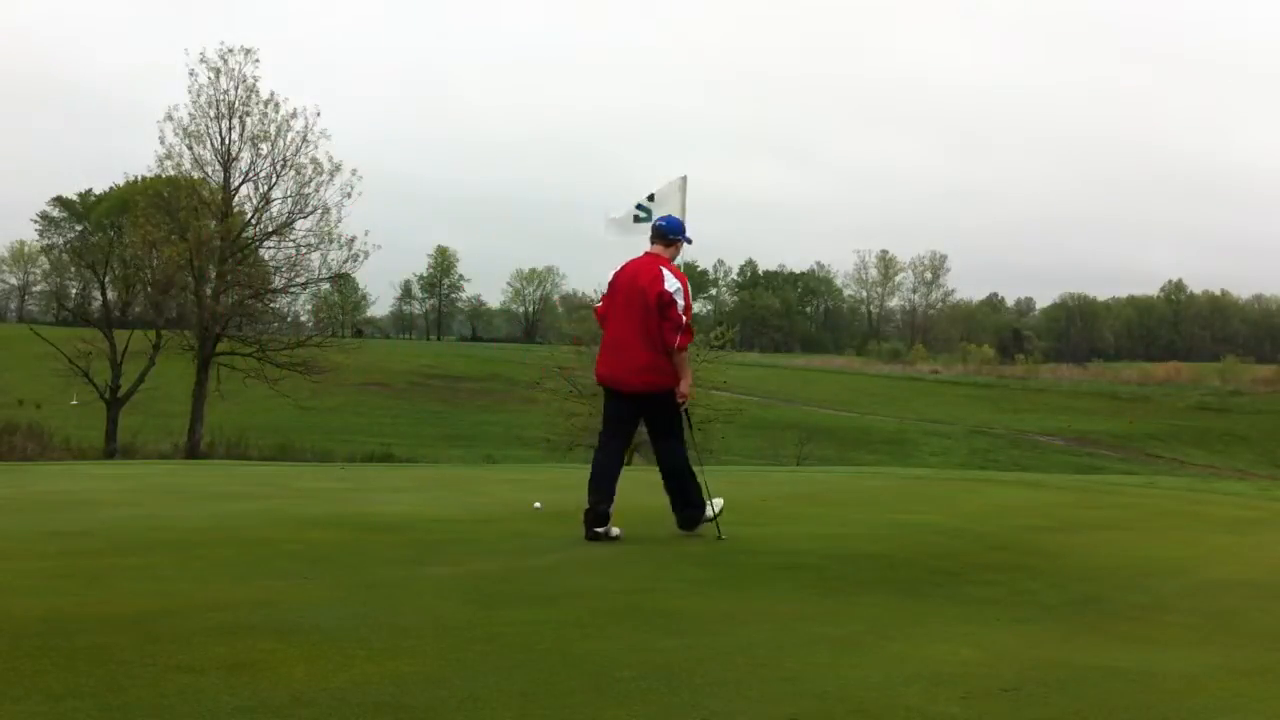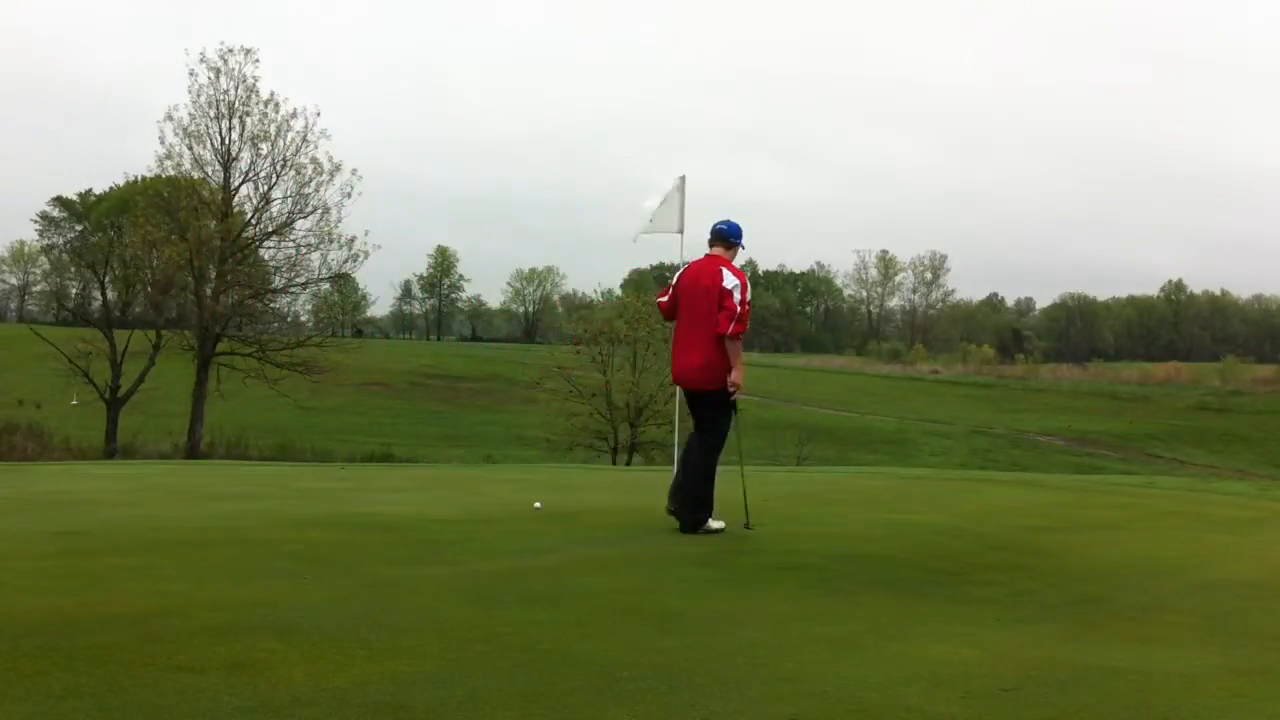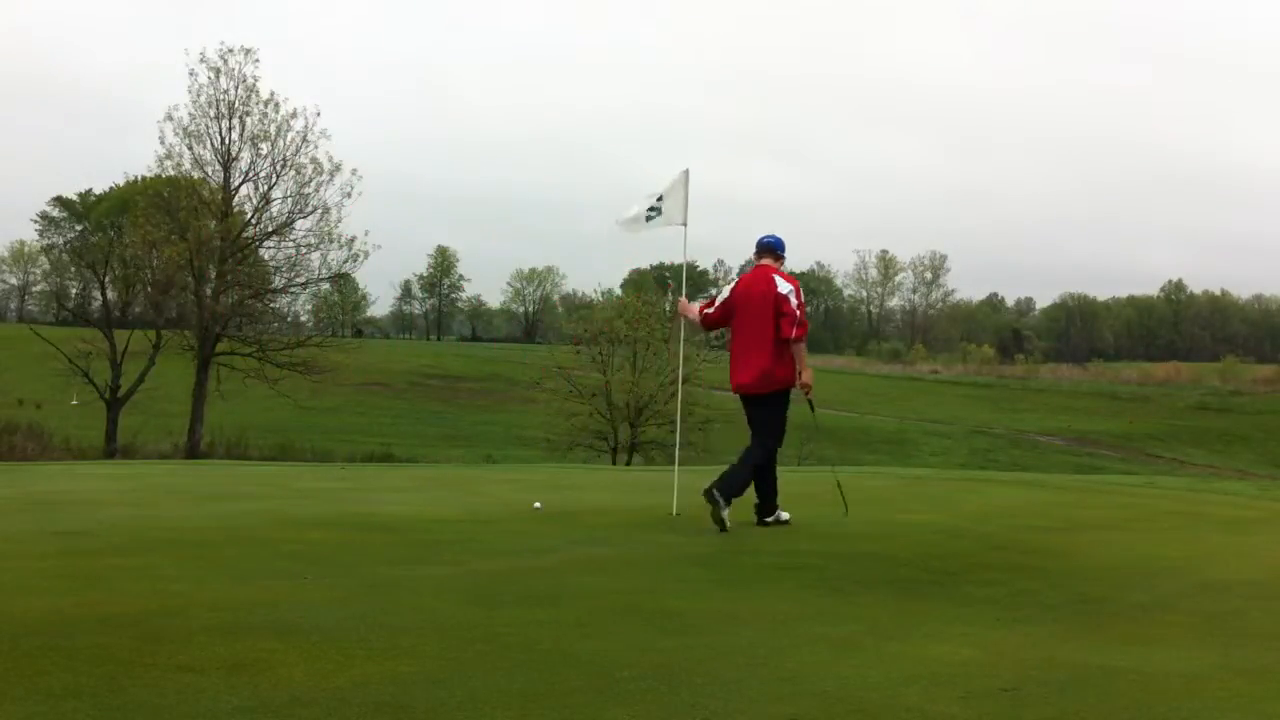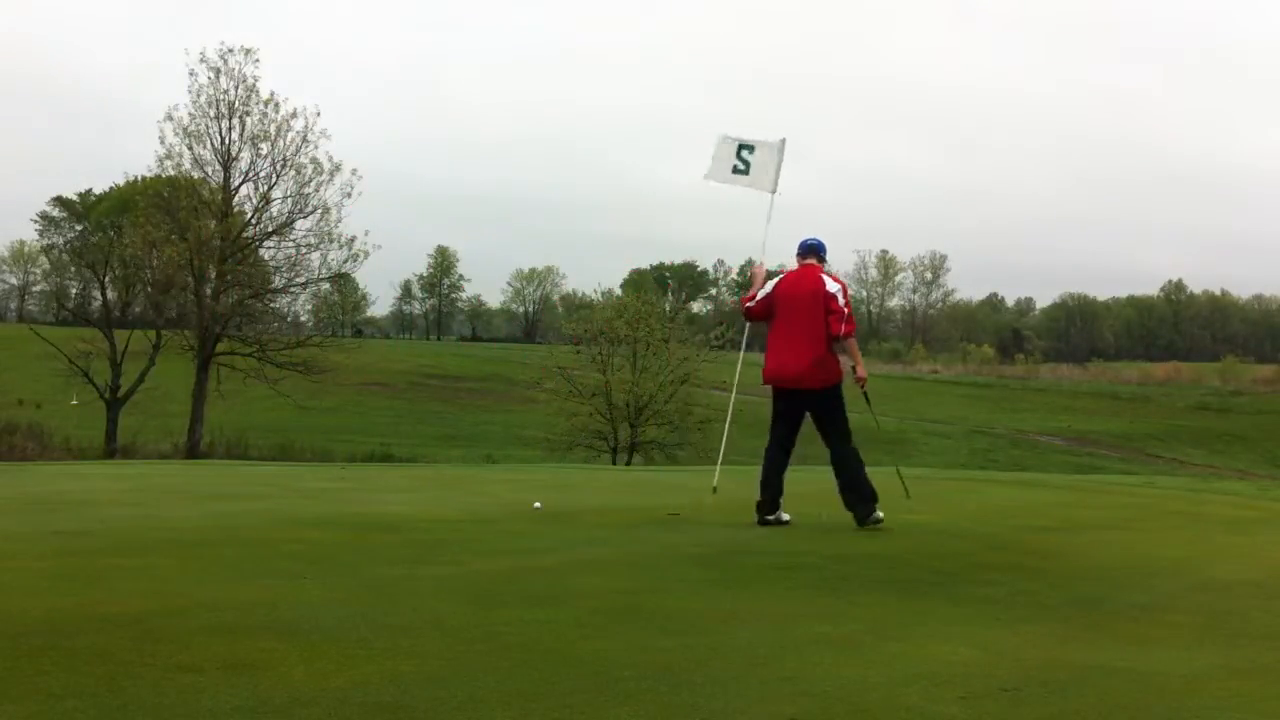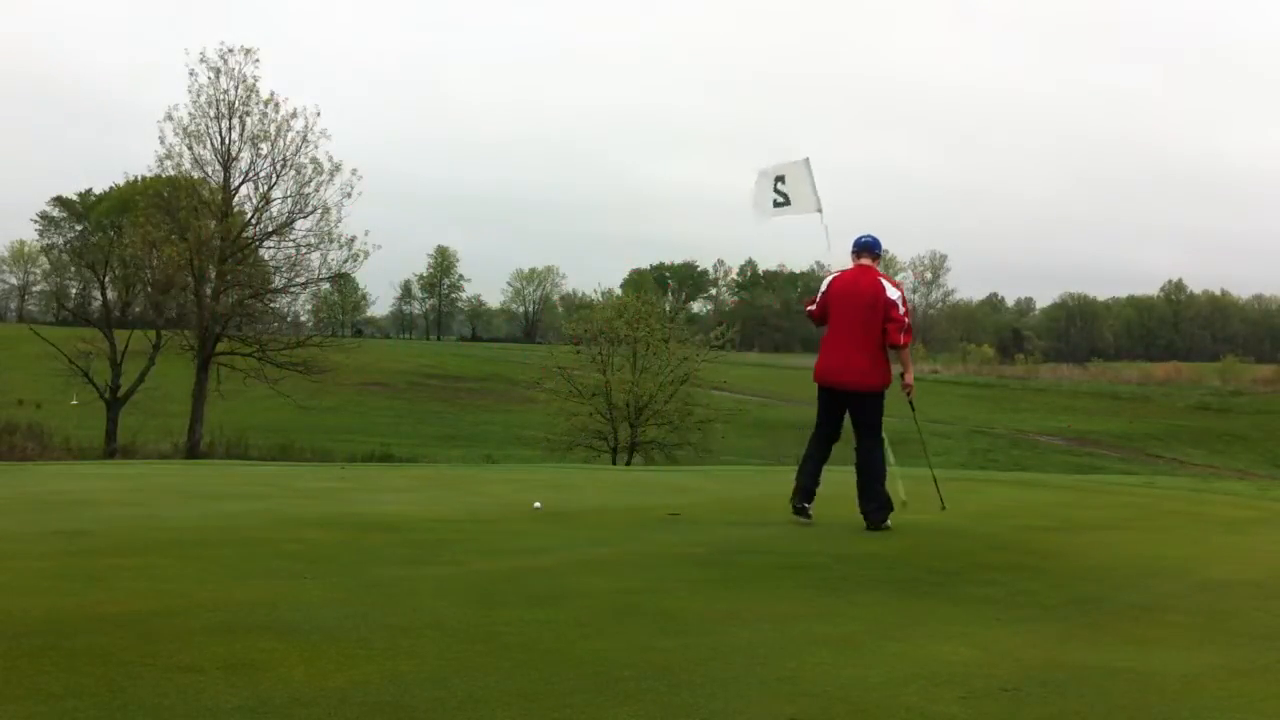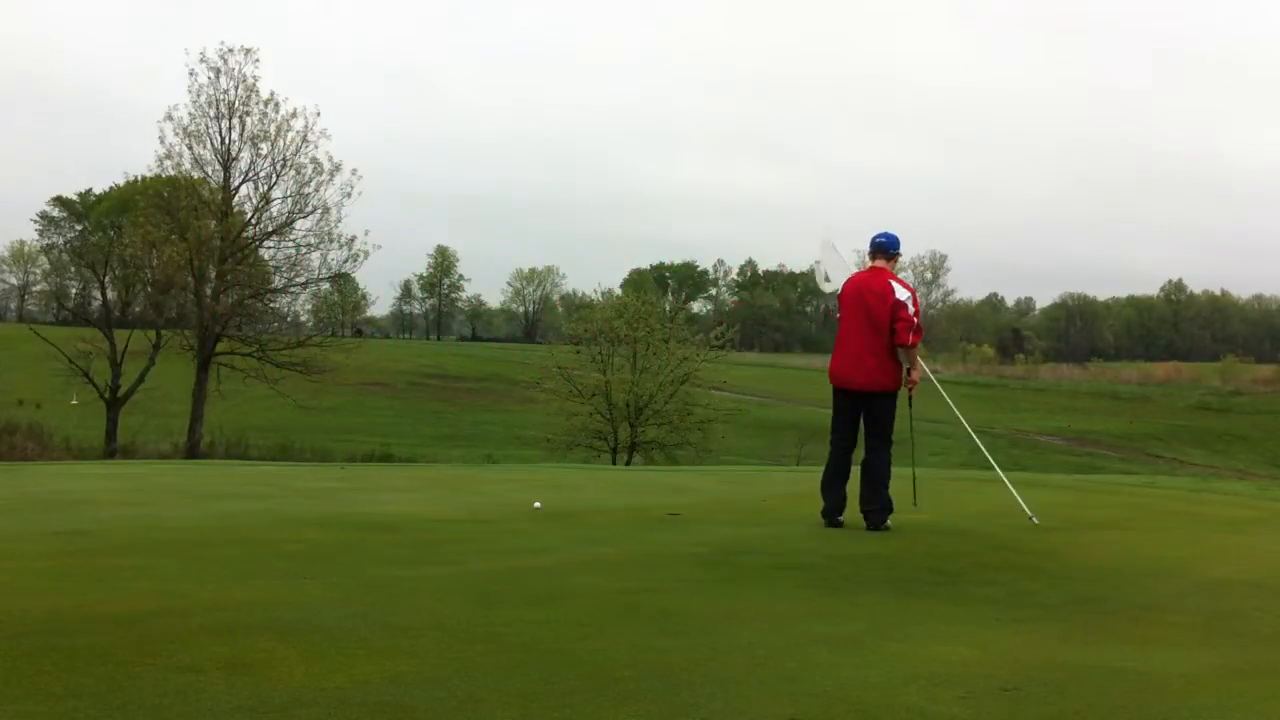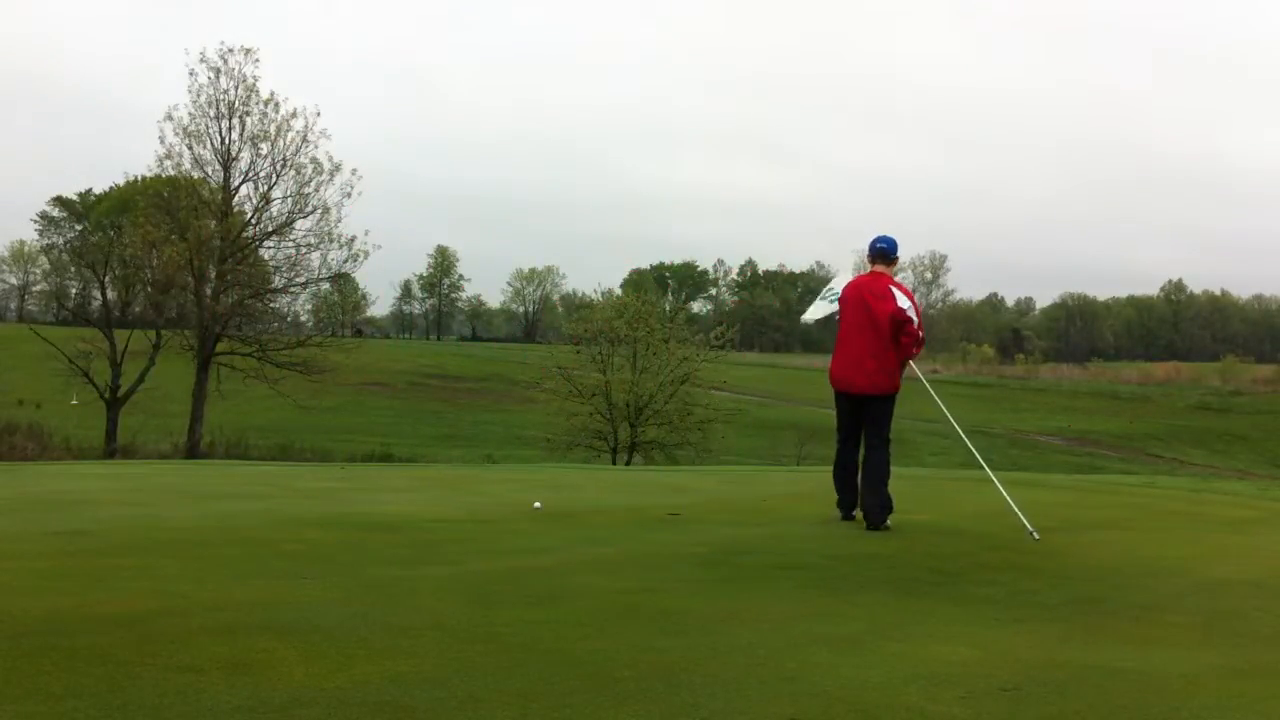
dt=0.4s
person 1, frame 1
left shoulder: (622, 272)
right shoulder: (671, 278)
left elbow: (603, 316)
right elbow: (678, 334)
right wrist: (685, 378)
left hip: (616, 373)
right hip: (655, 376)
left knee: (611, 443)
right knee: (669, 444)
left ankle: (597, 520)
right ankle: (691, 512)
person 1, frame 2
left shoulder: (685, 272)
right shoulder: (732, 277)
left elbow: (665, 307)
right elbow: (732, 327)
left wrist: (690, 311)
right wrist: (737, 369)
left hip: (686, 369)
right hip: (716, 372)
left knee: (702, 433)
right knee: (711, 440)
left ankle: (682, 499)
right ankle: (694, 516)
person 1, frame 3
left shoulder: (736, 285)
right shoulder: (785, 284)
left elbow: (708, 318)
right elbow: (794, 331)
left wrist: (687, 310)
right wrist: (804, 368)
left hip: (744, 376)
right hip: (774, 375)
left knee: (763, 438)
right knee: (767, 440)
left ankle: (767, 509)
right ankle: (722, 490)
person 1, frame 4
left shoulder: (778, 283)
right shoulder: (831, 284)
left elbow: (750, 310)
right elbow: (842, 329)
left wrist: (756, 282)
right wrist: (858, 364)
left hip: (783, 375)
right hip: (820, 374)
left knee: (779, 441)
right knee: (839, 441)
left ankle: (768, 508)
right ankle: (863, 508)
person 1, frame 5
left shoulder: (833, 281)
right shoulder: (889, 288)
left elbow: (815, 315)
right elbow: (898, 335)
right wrist: (908, 371)
left hip: (831, 374)
right hip: (869, 378)
left knee: (822, 436)
right knee: (870, 445)
left ankle: (803, 497)
right ankle: (876, 515)
person 1, frame 6
left shoulder: (849, 284)
right shoulder: (900, 290)
right elbow: (907, 337)
right wrist: (913, 368)
left hip: (844, 376)
right hip: (881, 379)
left knee: (841, 444)
right knee: (877, 447)
left ankle: (832, 511)
right ankle: (875, 515)
person 1, frame 7
left shoulder: (849, 288)
right shoulder: (901, 297)
right elbow: (911, 345)
right wrist: (900, 365)
left hip: (845, 378)
right hip: (880, 381)
left knee: (847, 443)
right knee: (876, 447)
left ankle: (847, 506)
right ankle: (875, 513)
